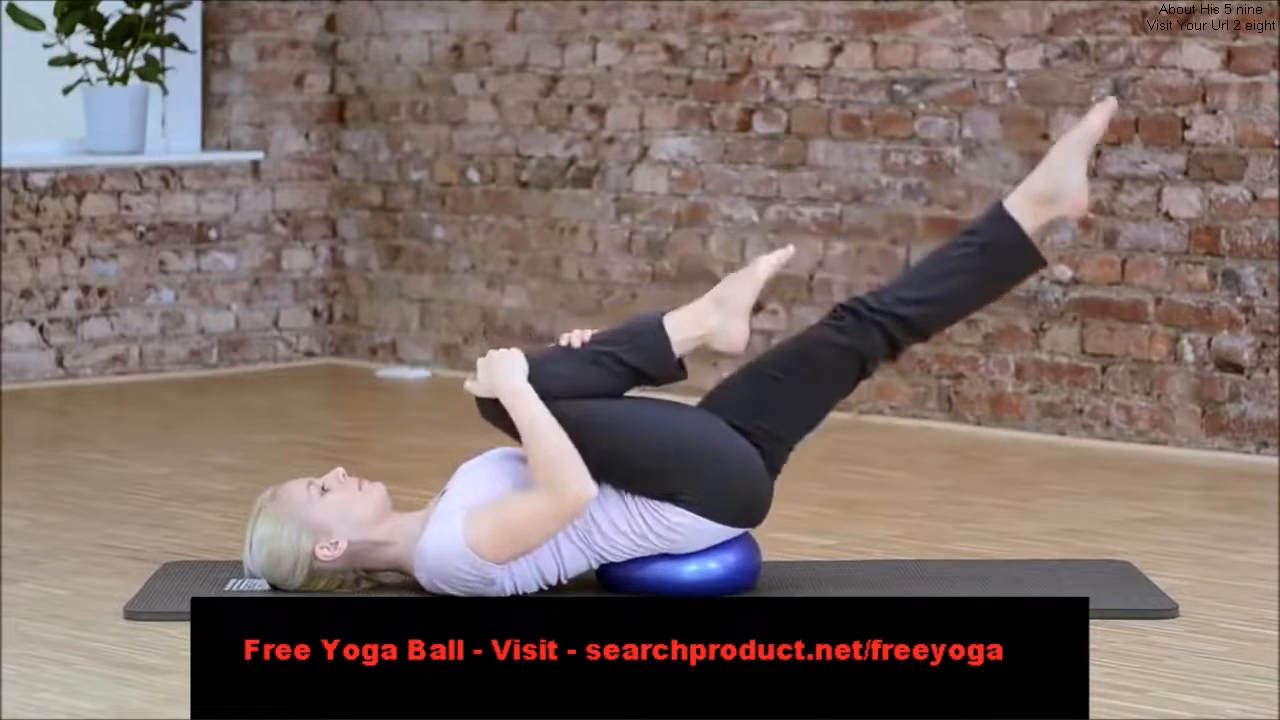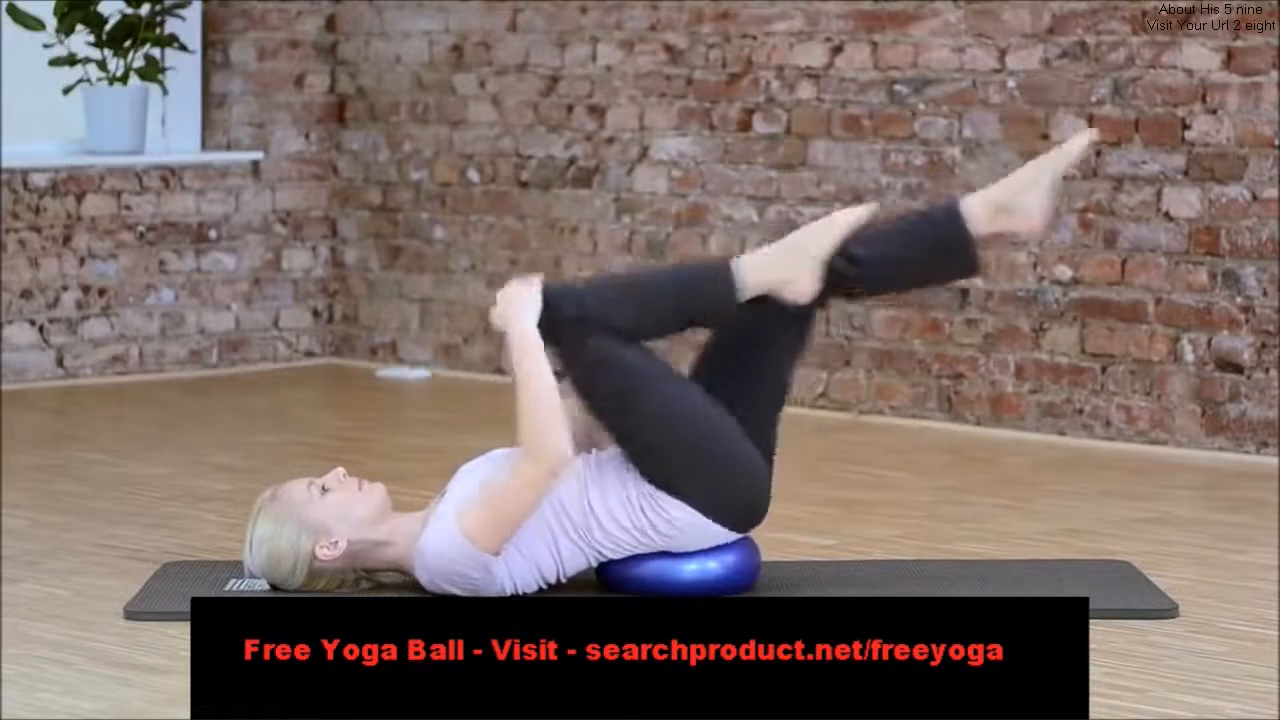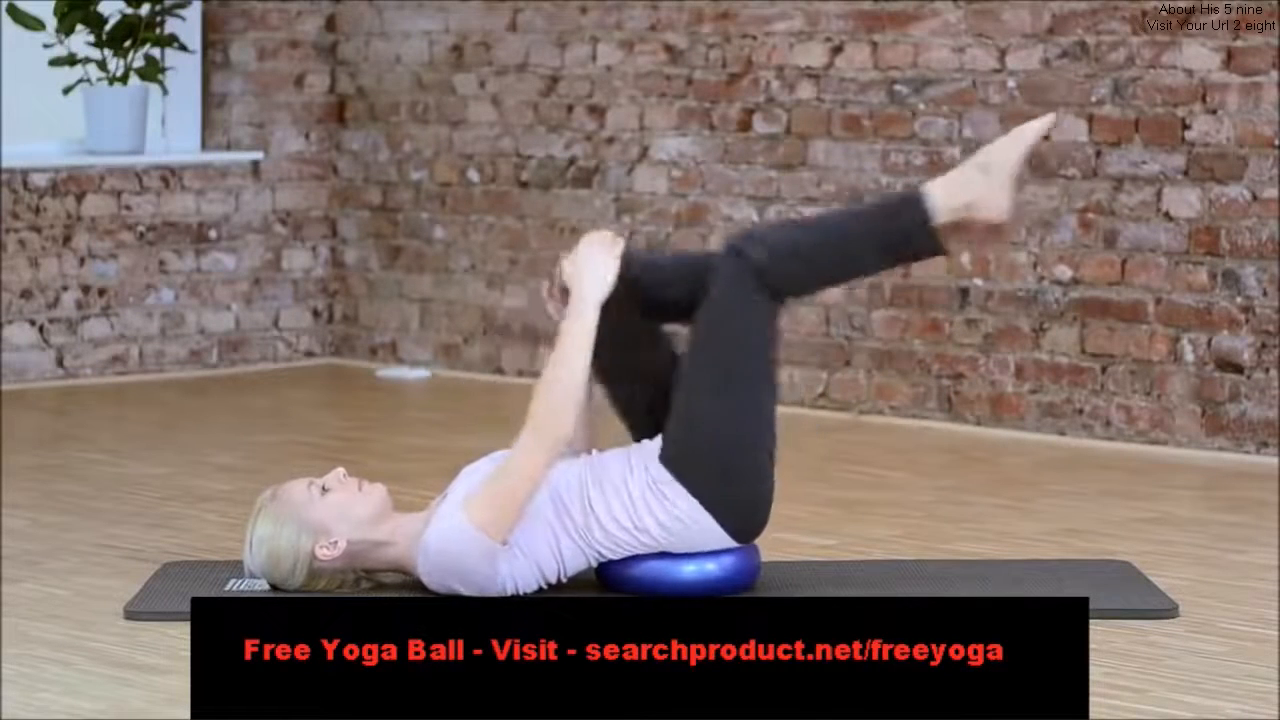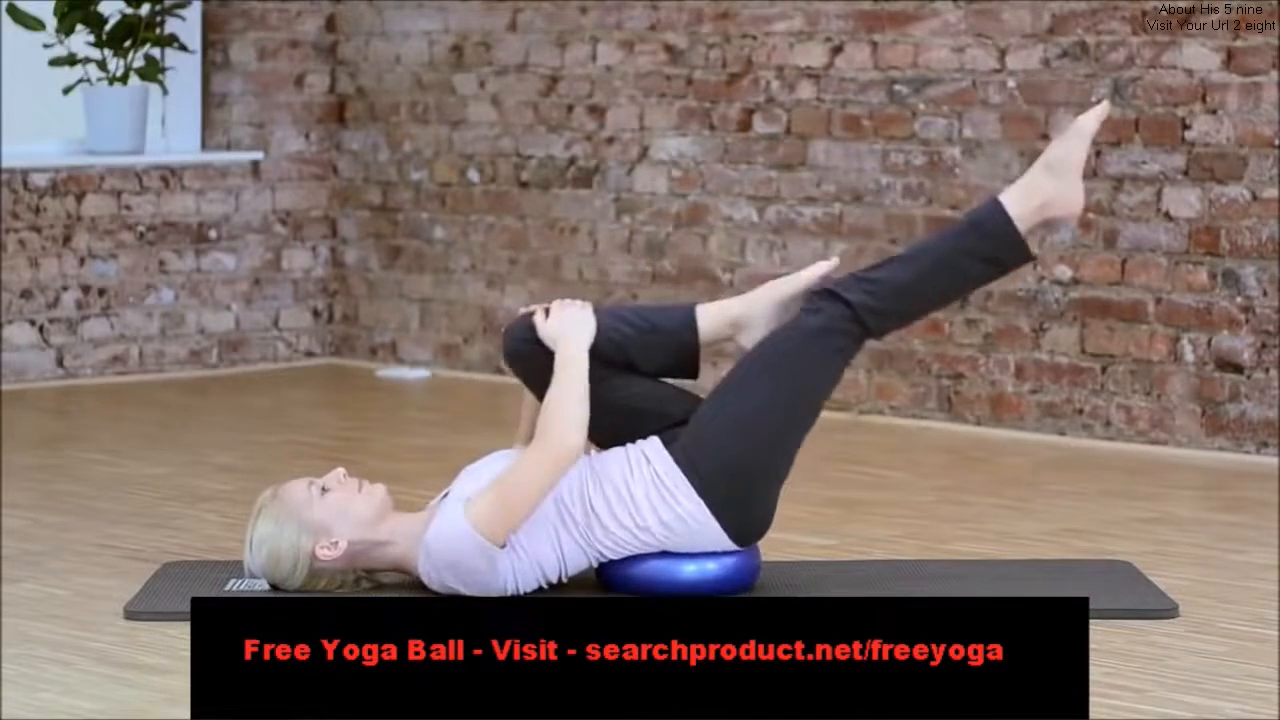
dt=0.4s
person 1, frame 1
left shoulder: (447, 522)
right shoulder: (448, 555)
right elbow: (569, 497)
left wrist: (578, 368)
right wrist: (515, 388)
left hip: (708, 471)
right hip: (714, 490)
right knee: (504, 386)
left ankle: (1033, 207)
right ankle: (694, 327)
person 1, frame 2
left shoulder: (453, 518)
right shoulder: (446, 557)
right elbow: (551, 458)
left wrist: (571, 350)
right wrist: (522, 330)
left hip: (699, 483)
right hip: (712, 495)
right knee: (547, 308)
left ankle: (975, 218)
right ankle: (762, 271)
person 1, frame 3
left shoulder: (439, 525)
right shoulder: (451, 551)
left elbow: (561, 452)
right elbow: (549, 435)
left wrist: (593, 297)
right wrist: (591, 294)
left hip: (664, 475)
right hip: (706, 499)
left knee: (597, 284)
right knee: (753, 262)
right ankle: (952, 201)
person 1, frame 4
left shoulder: (445, 519)
right shoulder: (450, 552)
left elbow: (544, 455)
right elbow: (560, 449)
left wrist: (561, 342)
right wrist: (577, 343)
left hip: (671, 464)
right hip: (710, 494)
left knee: (532, 337)
right knee: (841, 310)
left ankle: (730, 321)
right ankle: (1028, 203)
